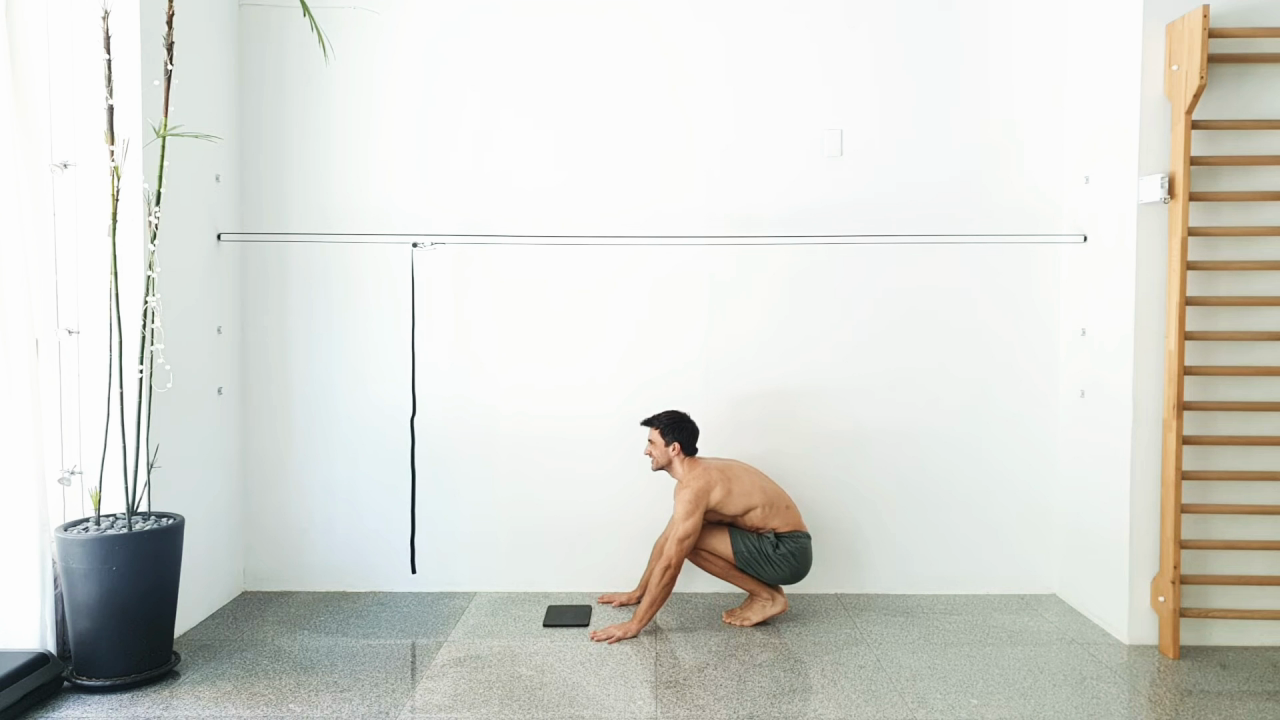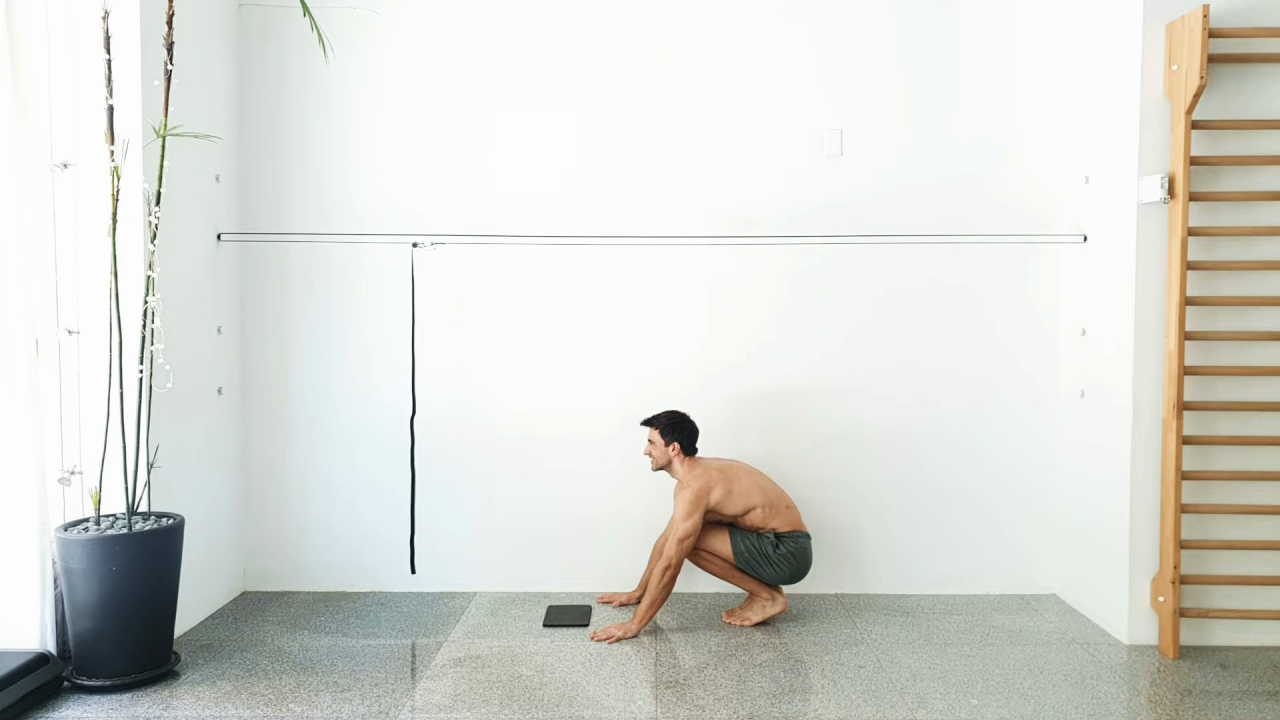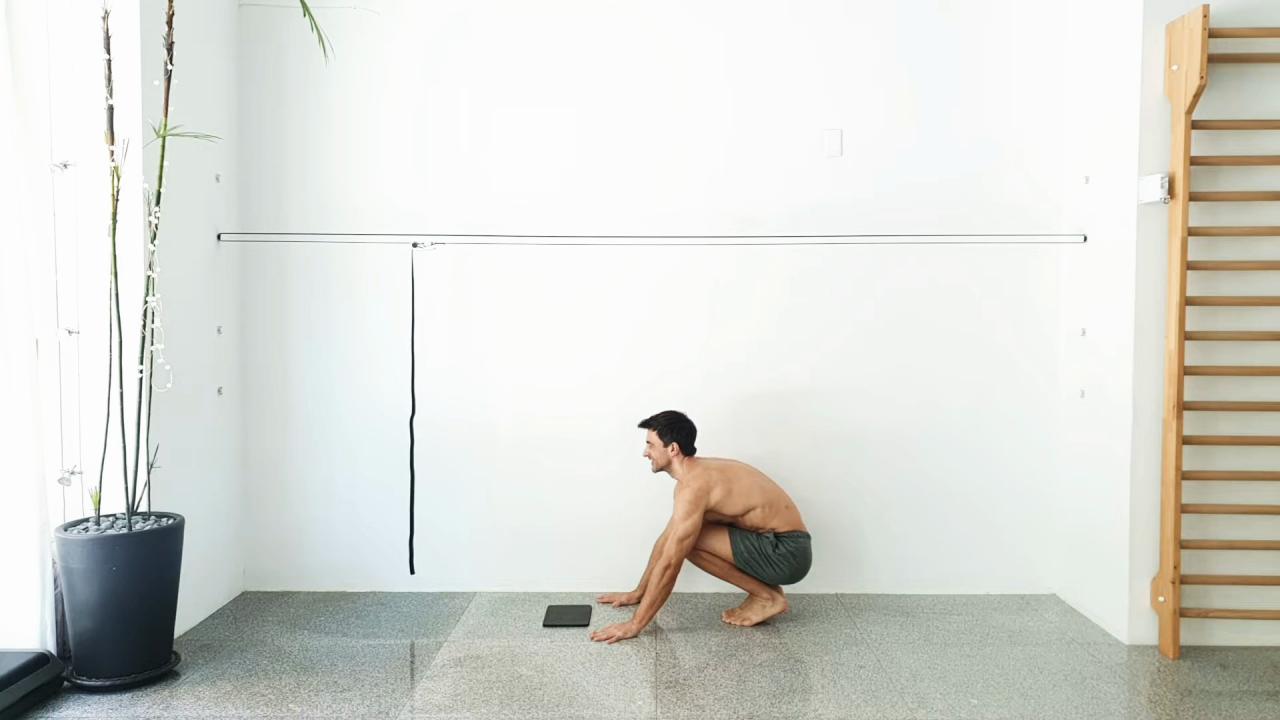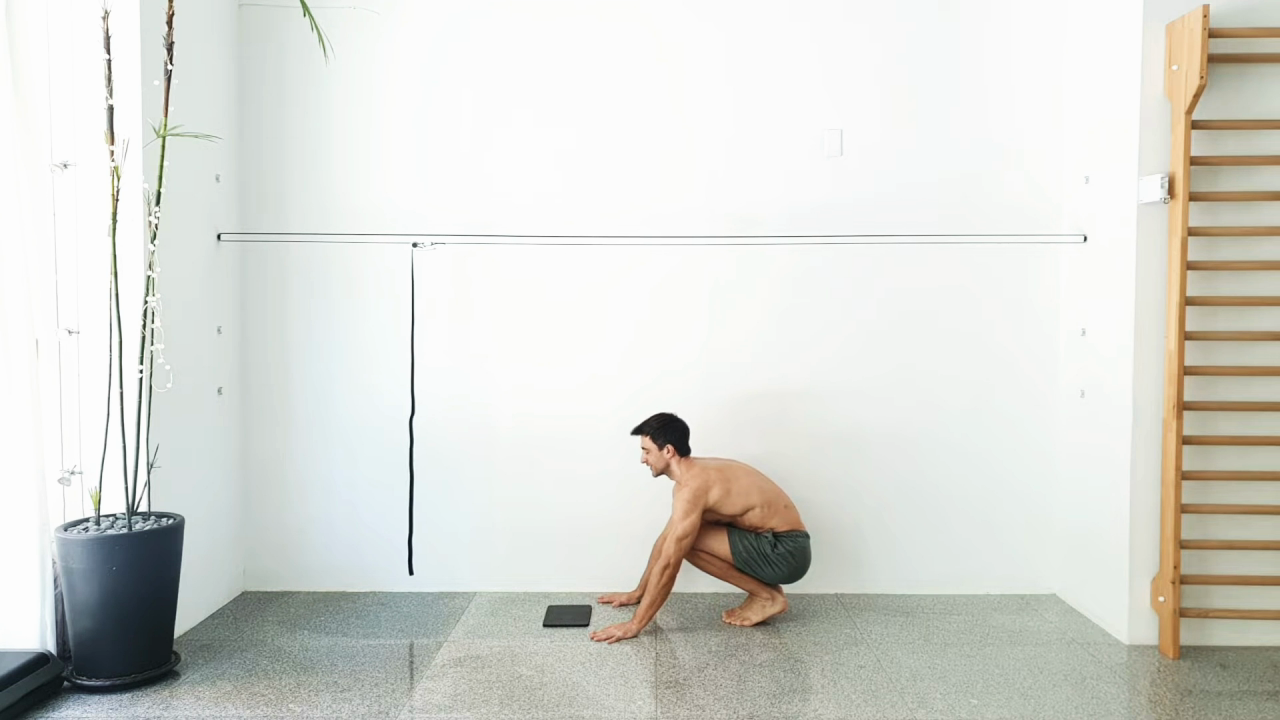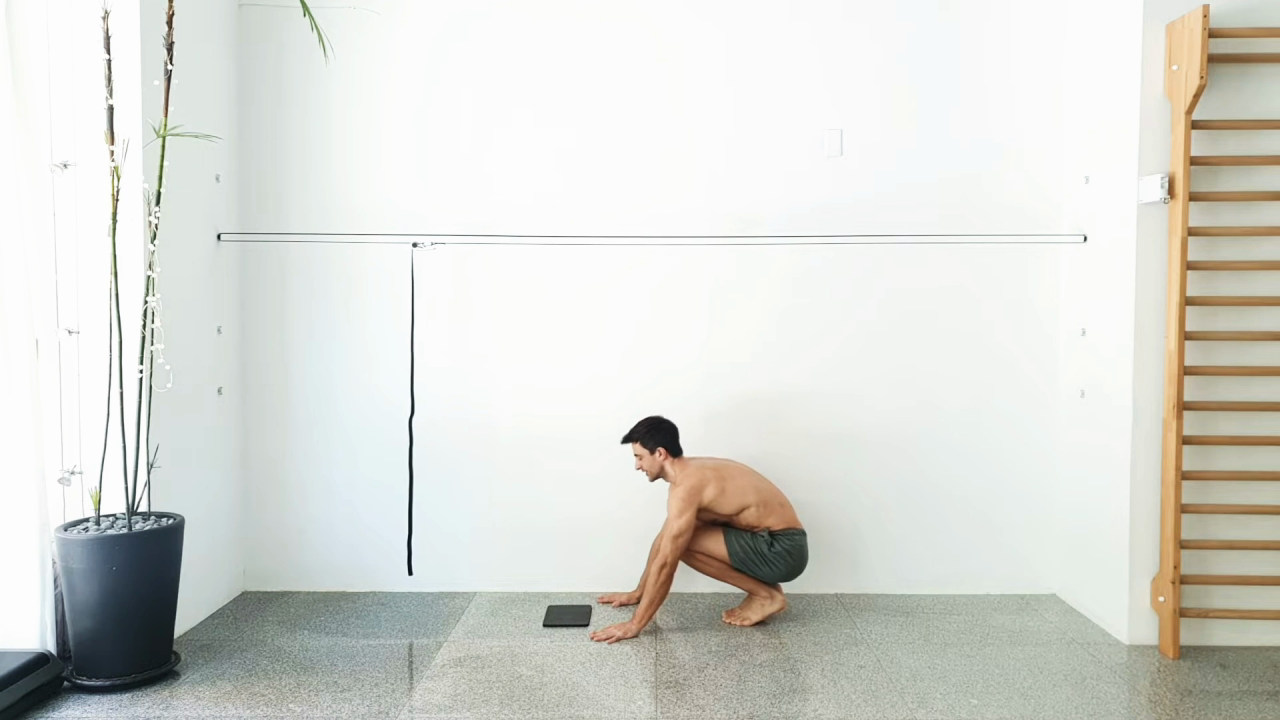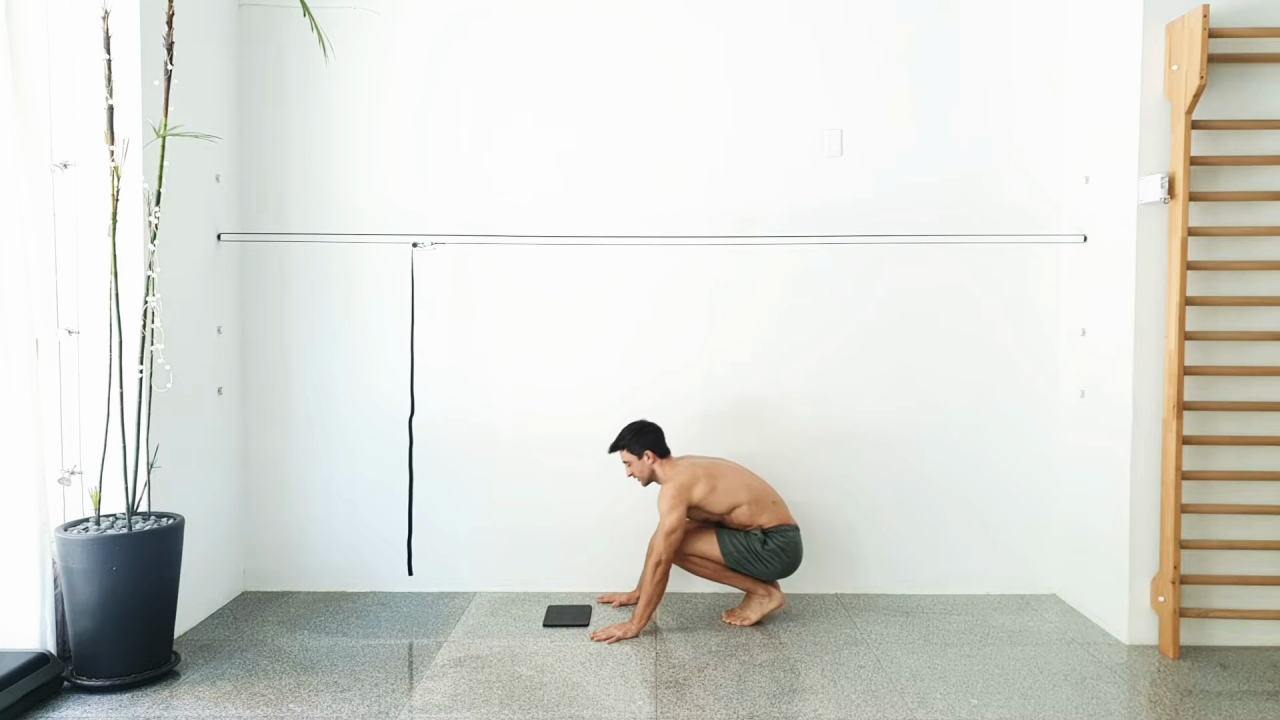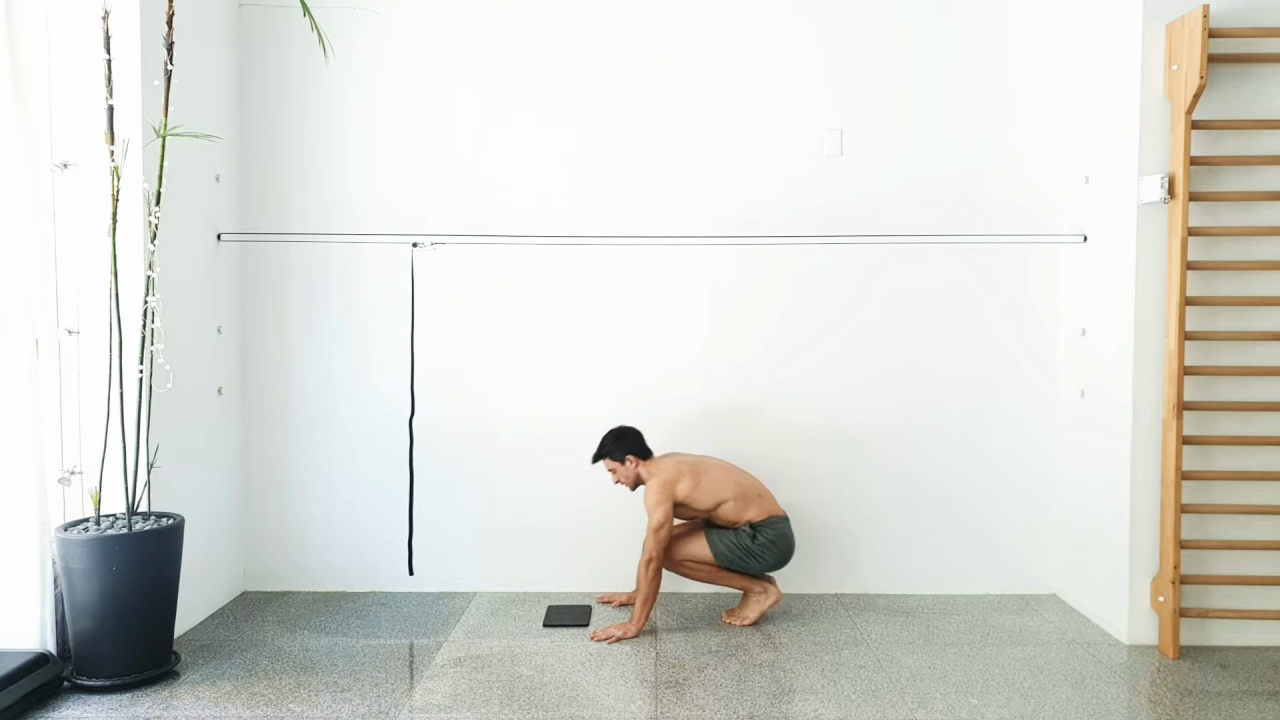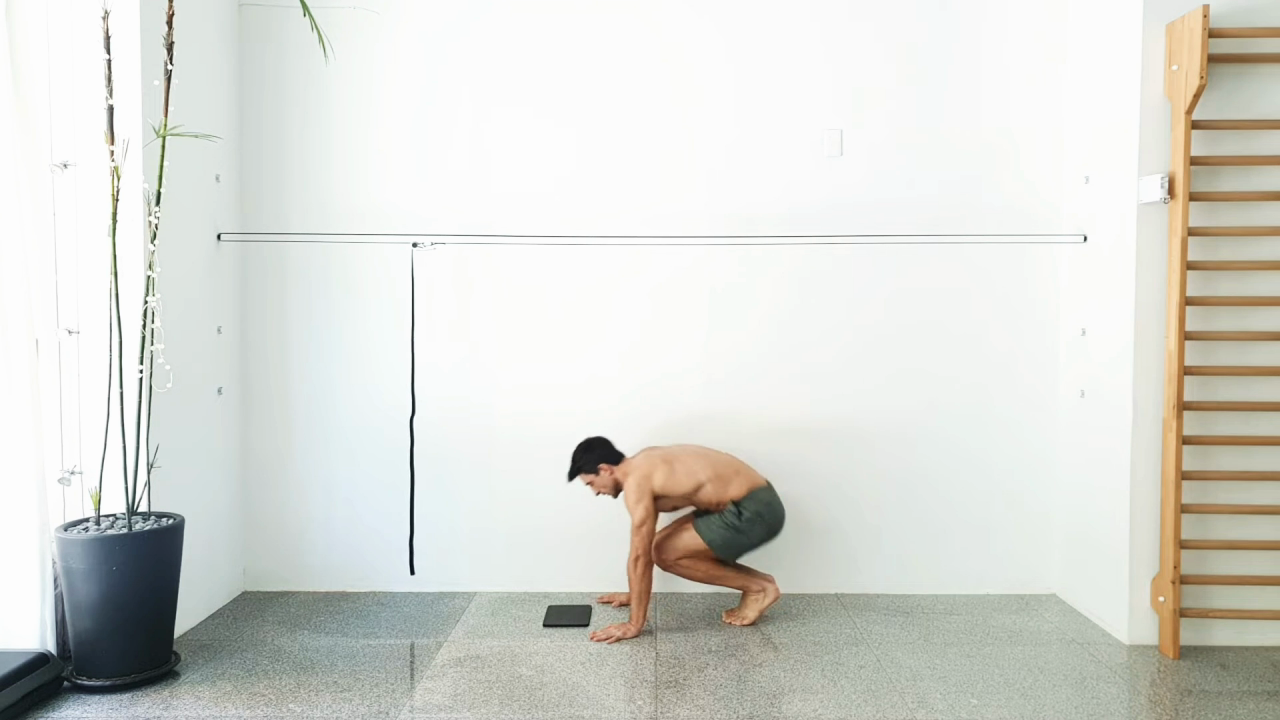
dt=0.2s
person 1, frame 1
left shoulder: (694, 487)
right shoulder: (699, 473)
left elbow: (670, 564)
right elbow: (666, 541)
left wrist: (635, 624)
right wrist: (638, 593)
left hip: (786, 552)
right hip: (779, 545)
left knee: (688, 542)
right knee: (685, 538)
left ankle: (766, 597)
right ankle: (764, 589)
person 1, frame 2
left shoulder: (694, 487)
right shoulder: (698, 473)
left elbow: (669, 564)
right elbow: (666, 541)
left wrist: (635, 624)
right wrist: (638, 593)
left hip: (787, 552)
right hip: (779, 545)
left knee: (688, 542)
right knee: (683, 539)
left ankle: (766, 597)
right ankle: (764, 589)
person 1, frame 3
left shoulder: (693, 487)
right shoulder: (698, 474)
left elbow: (669, 563)
right elbow: (666, 541)
left wrist: (635, 624)
right wrist: (637, 593)
left hip: (786, 552)
right hip: (779, 545)
left knee: (688, 542)
right knee: (684, 539)
left ankle: (766, 597)
right ankle: (764, 589)
person 1, frame 4
left shoulder: (692, 487)
right shoulder: (695, 474)
left elbow: (668, 563)
right elbow: (666, 541)
left wrist: (635, 624)
right wrist: (637, 593)
left hip: (785, 551)
right hip: (778, 544)
left knee: (686, 542)
right knee: (682, 539)
left ankle: (766, 596)
right ankle: (764, 588)
person 1, frame 5
left shoulder: (686, 487)
right shoulder: (690, 473)
left elbow: (666, 562)
right elbow: (664, 541)
left wrist: (636, 624)
right wrist: (638, 593)
left hip: (782, 550)
right hip: (774, 541)
left knee: (683, 544)
right knee: (680, 538)
left ankle: (765, 595)
right ankle: (762, 587)
person 1, frame 6
left shoulder: (675, 486)
right shoulder: (681, 471)
left elbow: (660, 560)
right elbow: (660, 540)
left wrist: (635, 624)
right wrist: (637, 593)
left hip: (776, 546)
right hip: (769, 537)
left knee: (676, 547)
right knee: (674, 539)
left ankle: (762, 592)
right ankle: (759, 584)
person 1, frame 7
left shoulder: (659, 484)
right shoulder: (667, 467)
left elbow: (652, 557)
right elbow: (654, 541)
left wrist: (635, 624)
right wrist: (637, 593)
left hip: (768, 539)
right hip: (760, 528)
left knee: (668, 552)
right knee: (666, 540)
left ankle: (759, 589)
right ankle: (756, 583)
person 1, frame 8
left shoulder: (636, 481)
right shoulder: (642, 464)
left elbow: (640, 556)
right elbow: (643, 543)
left wrist: (635, 624)
right wrist: (634, 594)
left hip: (754, 511)
right hip: (751, 504)
left knee: (666, 554)
right knee: (664, 543)
left ankle: (757, 587)
right ankle: (754, 582)
